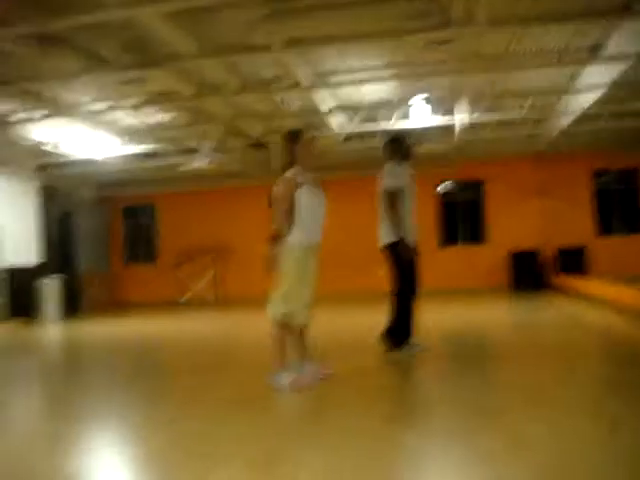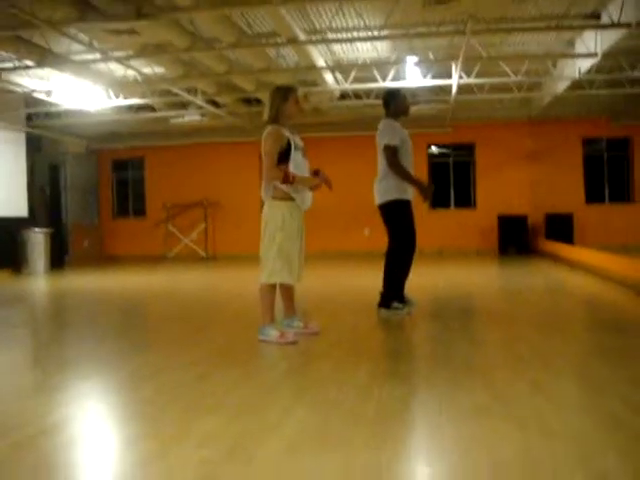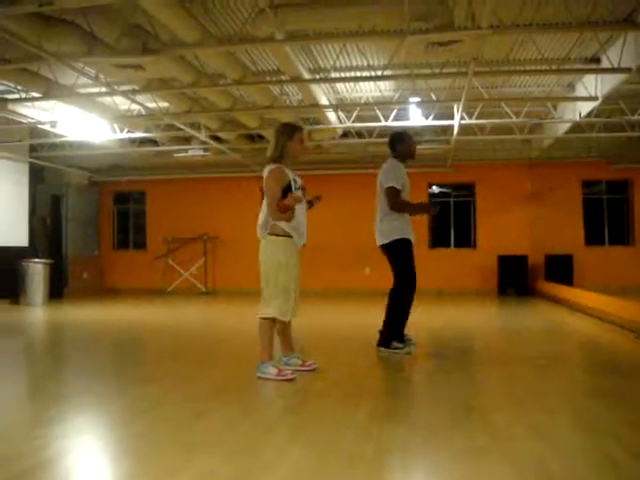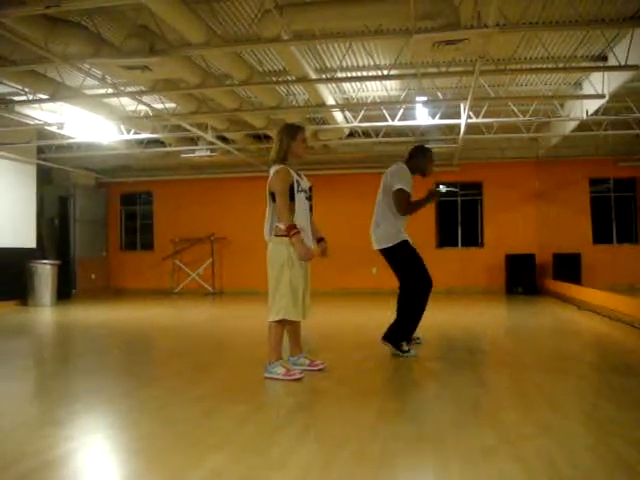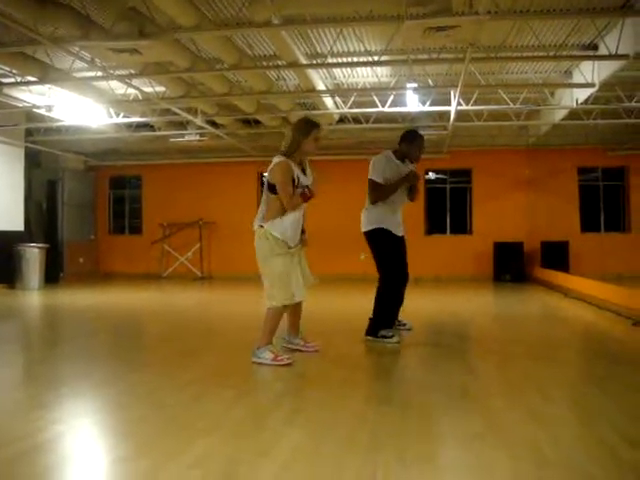
dt=1s
person 1, frame 1
left shoulder: (307, 180)
right shoulder: (289, 181)
right elbow: (279, 219)
right wrist: (274, 253)
left hip: (307, 252)
right hip: (294, 253)
left knee: (300, 309)
right knee: (287, 310)
left ankle: (303, 363)
right ankle: (281, 371)
person 1, frame 2
left shoulder: (290, 135)
right shoulder: (274, 133)
right elbow: (269, 173)
left wrist: (313, 177)
right wrist: (302, 180)
left hip: (294, 208)
right hip: (279, 207)
left knee: (289, 265)
right knee: (274, 264)
left ankle: (290, 318)
right ankle: (267, 326)
person 1, frame 3
left shoulder: (287, 173)
right shoulder: (275, 172)
right elbow: (273, 212)
left wrist: (308, 203)
right wrist: (288, 202)
left hip: (289, 244)
right hip: (277, 243)
left knee: (286, 302)
right knee: (273, 301)
left ankle: (288, 355)
right ankle: (265, 363)
person 1, frame 4
left shoulder: (296, 175)
right shoulder: (280, 173)
right elbow: (283, 214)
left wrist: (319, 239)
right wrist: (298, 242)
left hip: (297, 244)
right hip: (285, 244)
left knee: (296, 303)
right knee: (283, 303)
left ankle: (296, 356)
right ankle: (273, 363)
person 1, frame 5
left shoulder: (304, 165)
right shoulder: (282, 166)
right elbow: (290, 203)
left wrist: (301, 232)
right wrist: (311, 191)
left hip: (290, 237)
right hip: (272, 237)
left knee: (299, 288)
right knee: (284, 294)
left ankle: (293, 336)
right ankle: (262, 348)
person 2, frame 1
left shoulder: (400, 171)
right shoulder: (394, 171)
right elbow: (391, 206)
right wrist: (403, 241)
left hip: (401, 238)
right hip: (397, 237)
left knee: (405, 286)
right knee: (405, 286)
left ankle: (397, 334)
right ankle: (400, 337)
person 2, frame 2
left shoulder: (395, 128)
right shoulder: (389, 127)
right elbow: (393, 163)
left wrist: (417, 185)
right wrist: (419, 185)
left hip: (399, 195)
right hip: (393, 196)
left knee: (405, 244)
right knee: (401, 245)
left ankle: (396, 295)
right ankle: (388, 300)
person 2, frame 3
left shoulder: (396, 169)
right shoulder: (392, 168)
right elbow: (393, 204)
left wrist: (419, 208)
right wrist: (422, 208)
left hip: (398, 234)
right hip: (394, 235)
left knee: (406, 283)
right knee: (404, 284)
left ankle: (395, 334)
right ankle: (388, 339)
person 2, frame 4
left shoulder: (398, 172)
right shoulder: (401, 172)
right elbow: (404, 208)
left wrist: (424, 199)
right wrist: (428, 199)
left hip: (389, 237)
right hip: (391, 238)
left knee: (411, 285)
right knee: (422, 284)
left ankle: (402, 334)
right ankle: (396, 336)
person 2, frame 5
left shoulder: (408, 165)
right shoulder: (381, 161)
left elbow: (413, 198)
right elbow: (374, 197)
left wrist: (413, 183)
right wrist: (402, 181)
left hip: (395, 227)
right hip: (377, 226)
left knee: (401, 276)
right knee: (391, 275)
left ankle: (390, 318)
right ankle: (376, 328)
